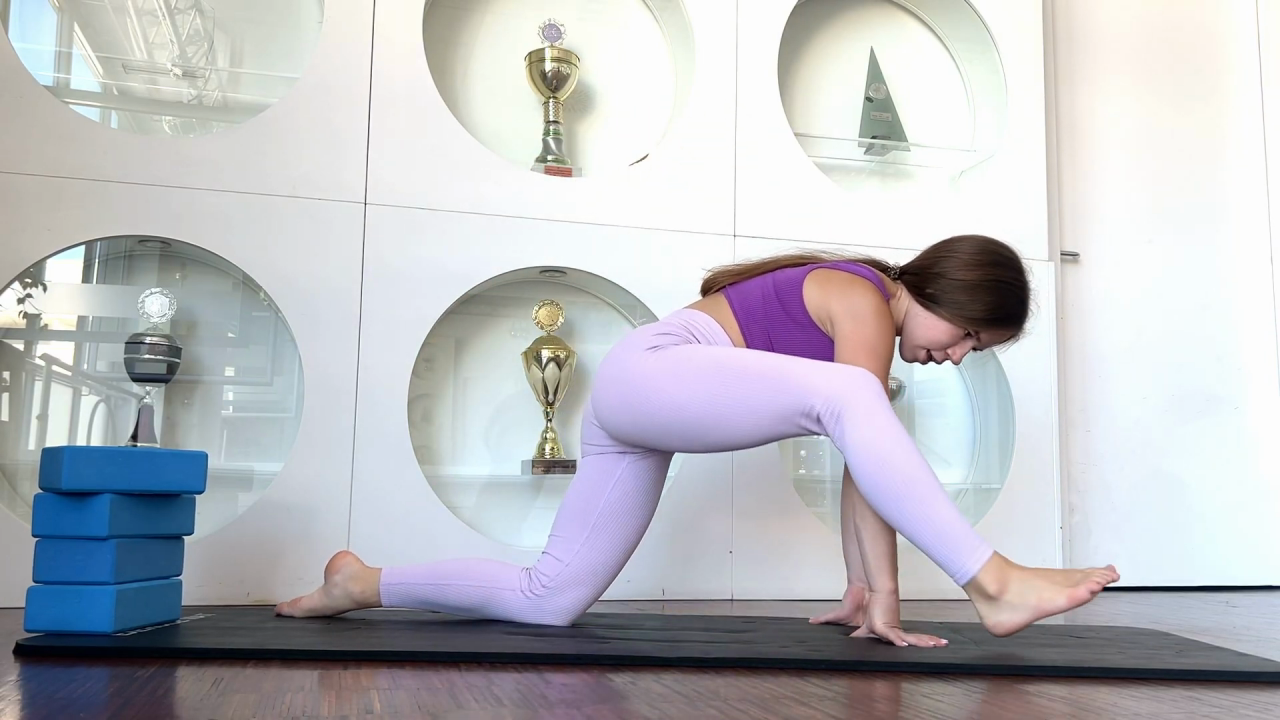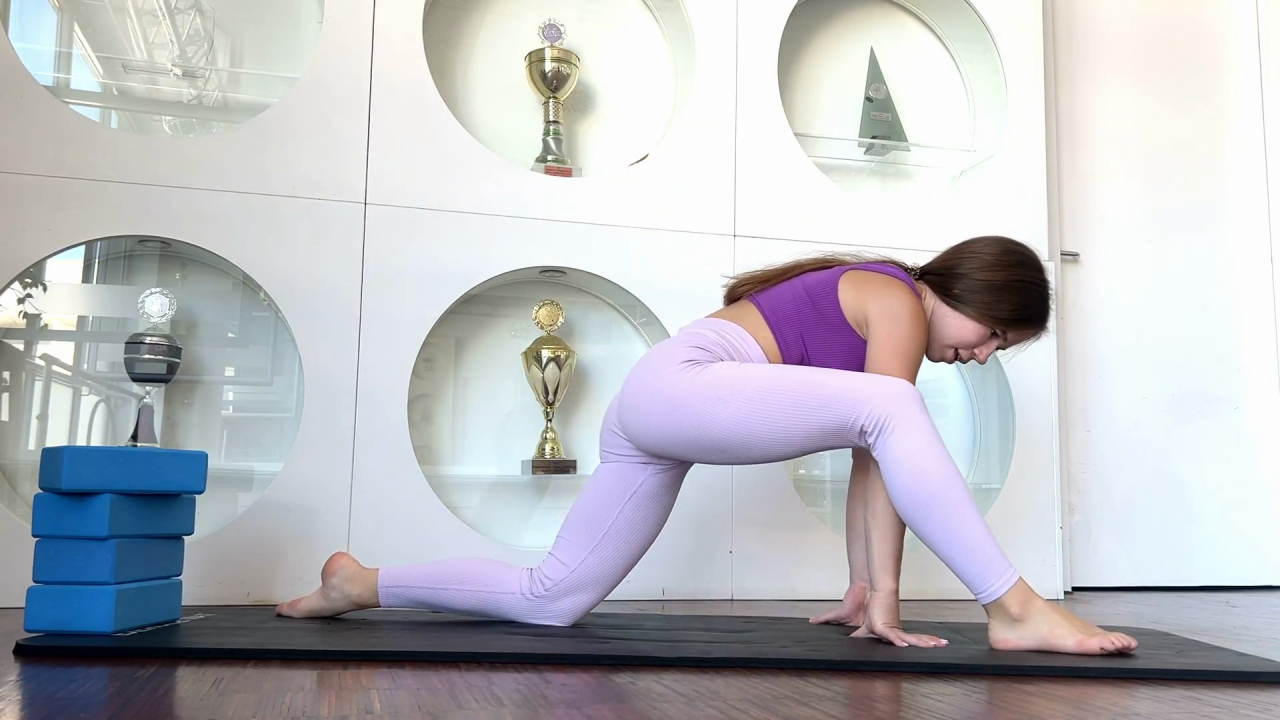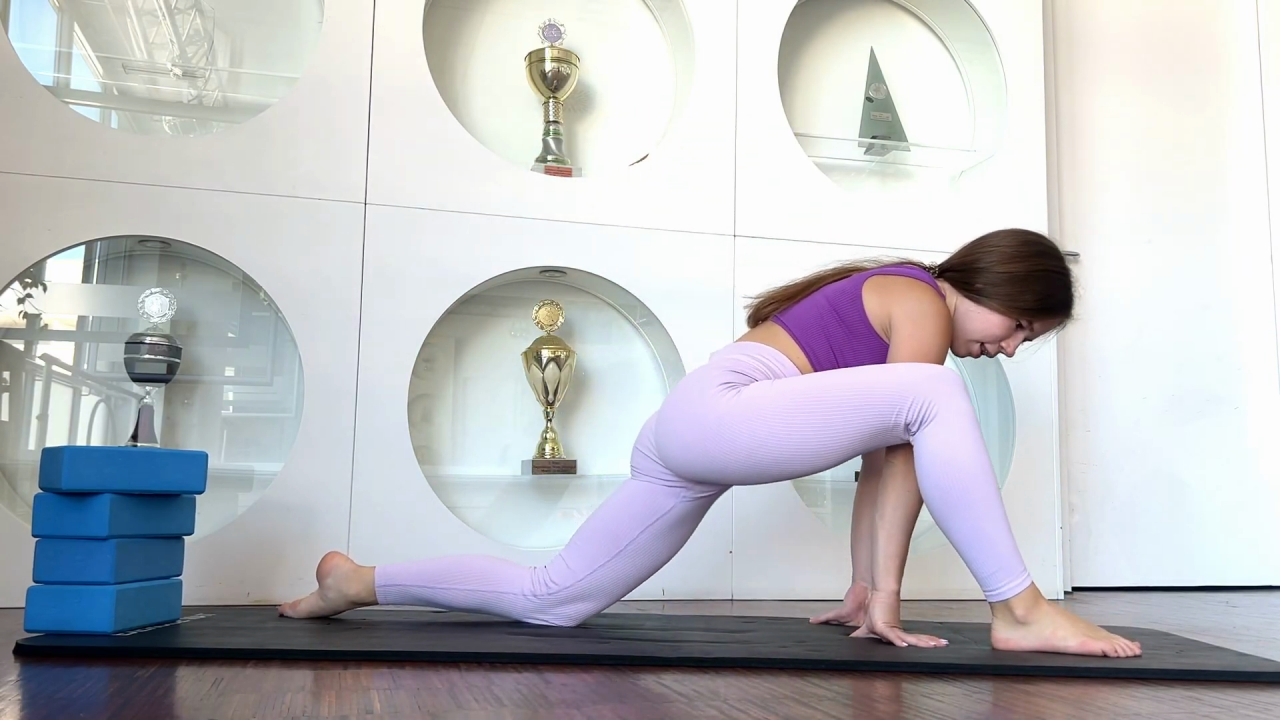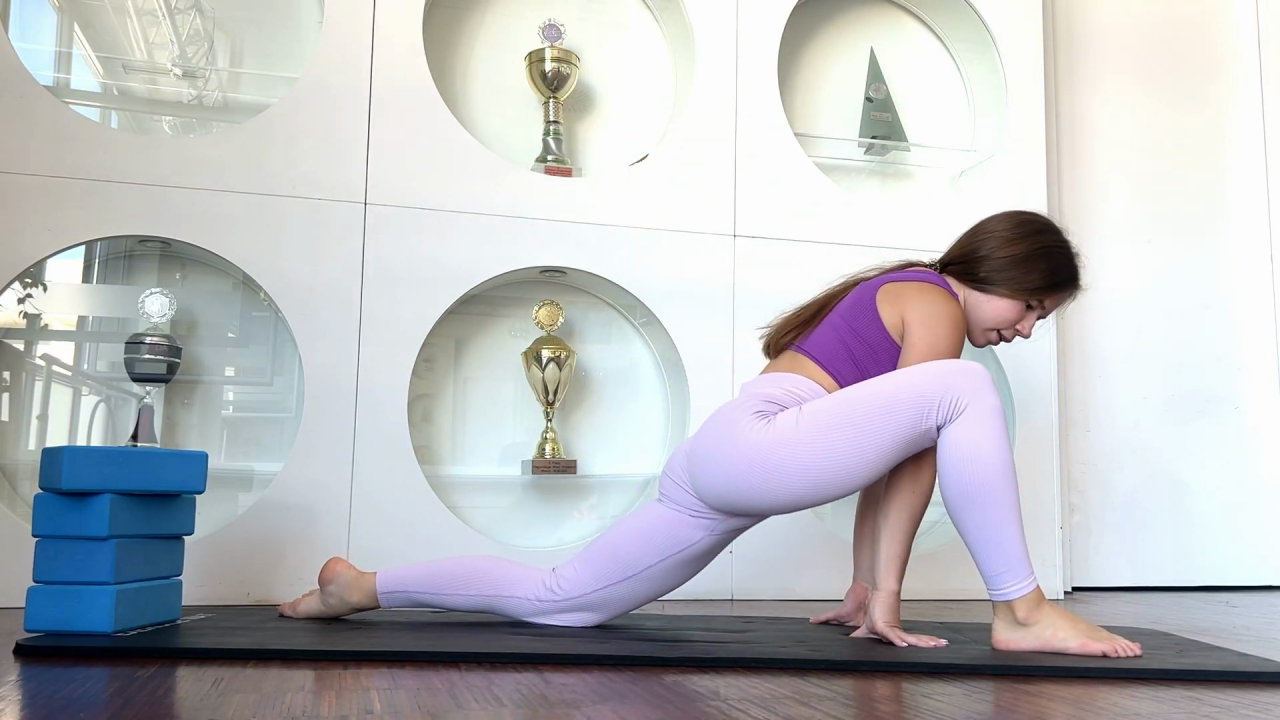
dt=0.3s
person 1, frame 1
left shoulder: (867, 320)
right shoulder: (862, 302)
left elbow: (867, 459)
right elbow: (857, 414)
left wrist: (868, 592)
right wrist: (881, 593)
left hip: (638, 410)
right hip: (646, 369)
left knee: (550, 600)
right knee: (841, 395)
left ankle: (363, 584)
right ankle: (993, 586)
person 1, frame 2
left shoulder: (876, 305)
right shoulder: (899, 302)
left elbow: (870, 461)
right elbow: (885, 440)
left wrist: (865, 591)
right wrist: (885, 596)
left hip: (656, 410)
right hip: (675, 386)
left knee: (550, 601)
right knee: (890, 406)
left ankle: (359, 584)
right ankle: (1014, 609)
person 1, frame 3
left shoulder: (891, 302)
right shoulder: (922, 303)
left elbow: (884, 457)
right elbow: (904, 462)
left wrist: (867, 591)
right wrist: (885, 596)
left hip: (688, 433)
right hip: (712, 414)
left knee: (553, 602)
right knee: (935, 394)
left ankle: (357, 582)
right ankle: (1020, 611)
person 1, frame 4
left shoulder: (898, 295)
right shoulder: (938, 303)
left elbow: (883, 445)
right elbow: (913, 458)
left wrist: (868, 589)
right wrist: (886, 596)
left hip: (717, 460)
right hip: (748, 448)
left knee: (557, 600)
right knee: (966, 393)
left ankle: (359, 586)
right ankle: (1020, 613)
